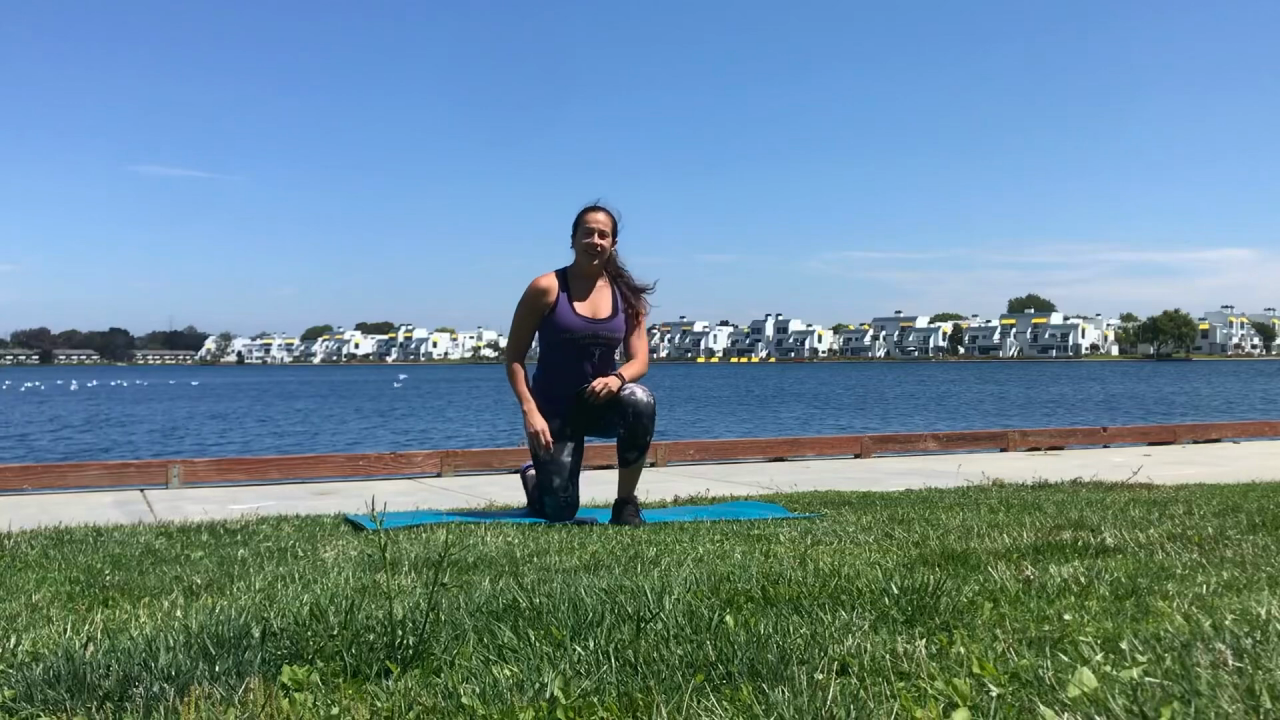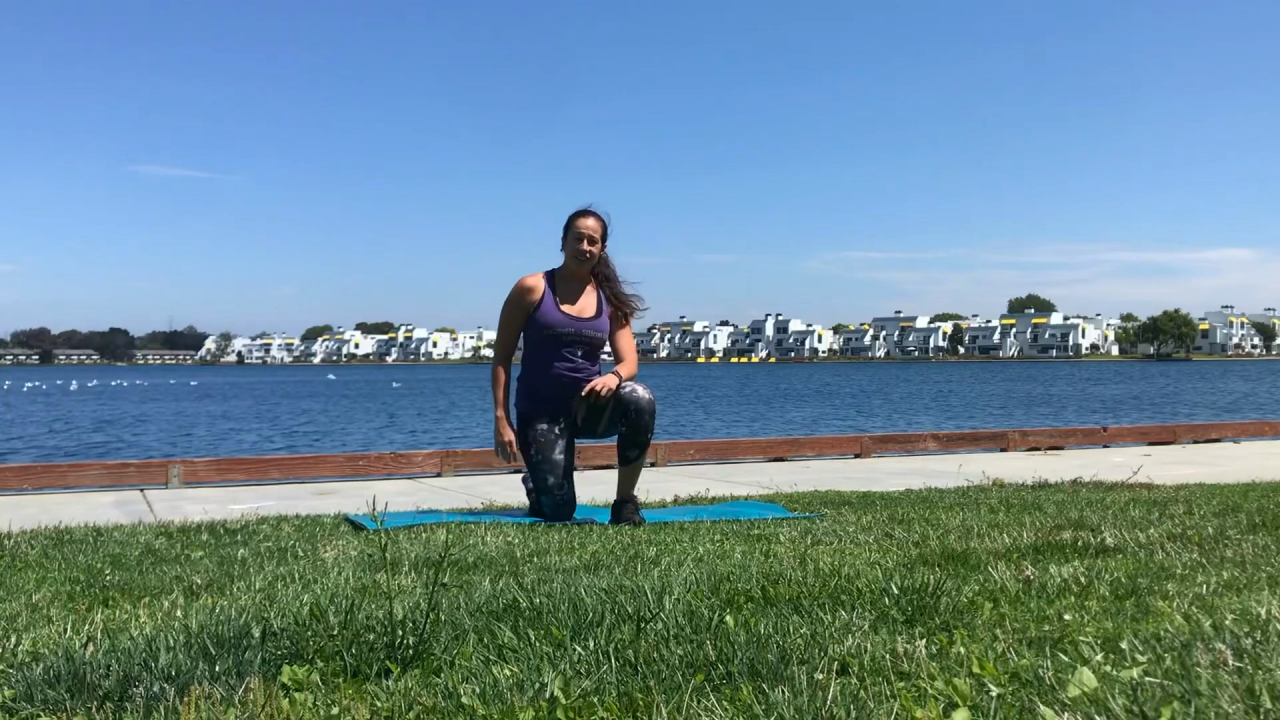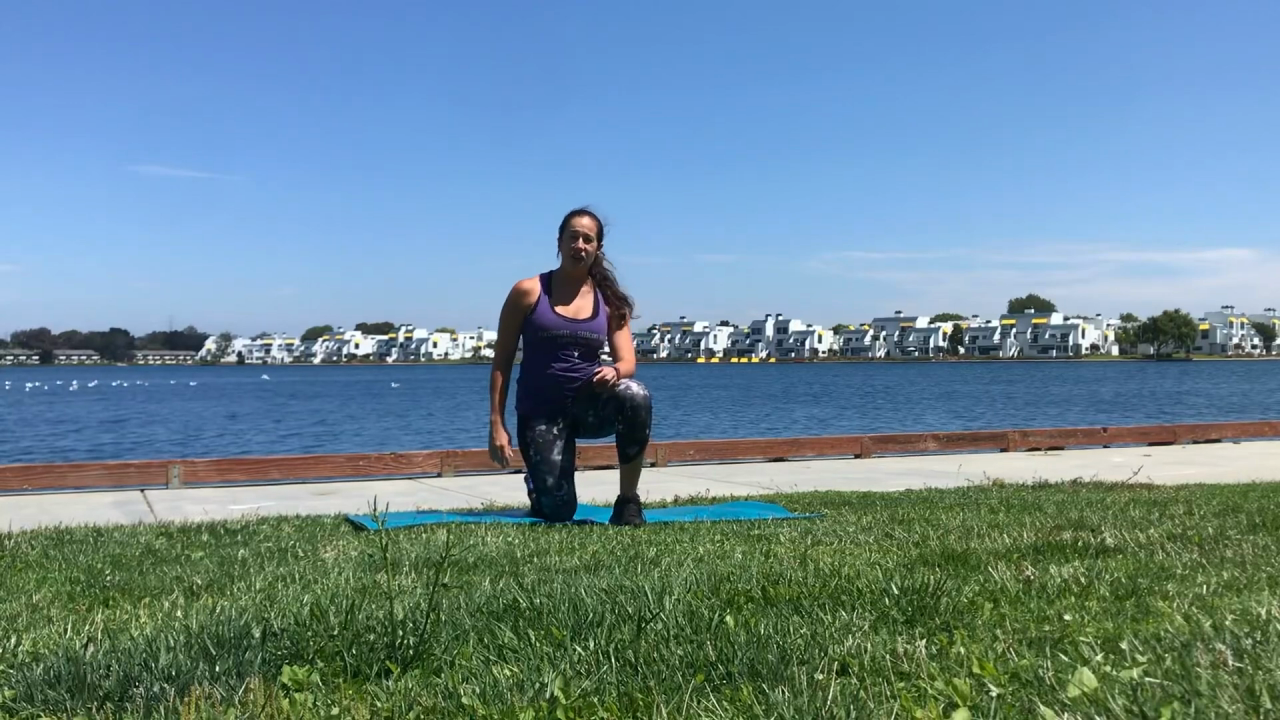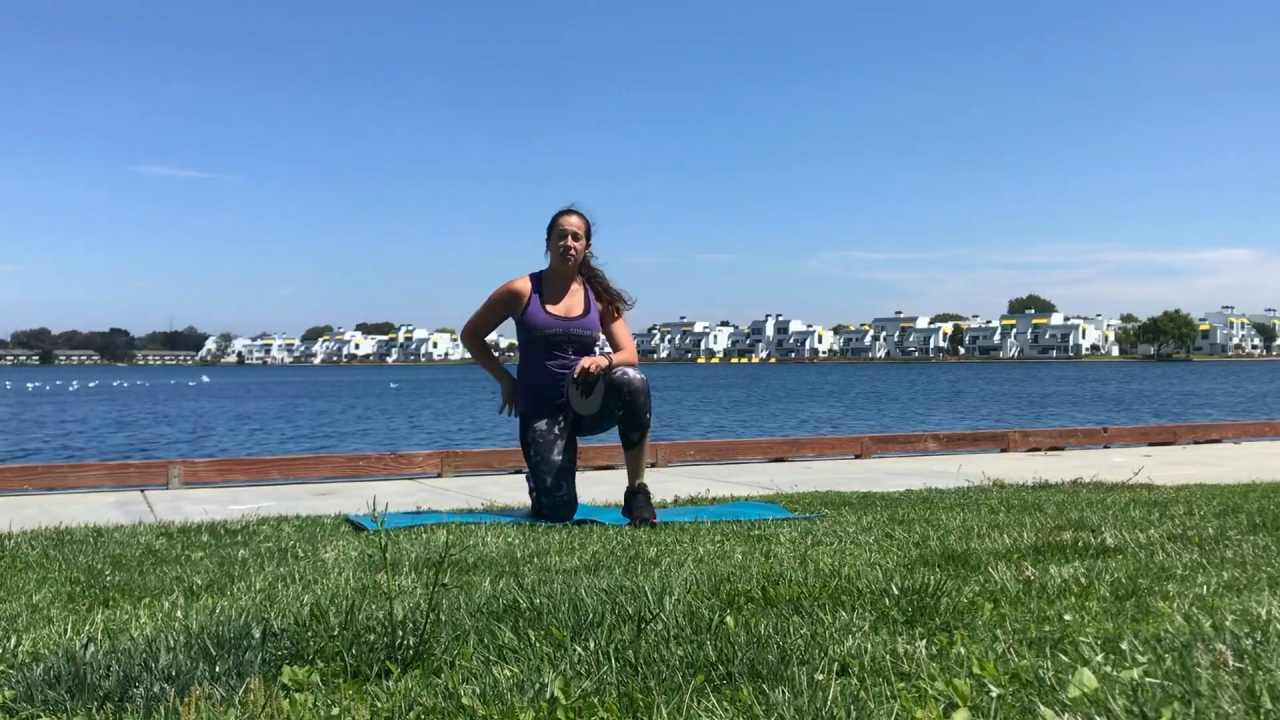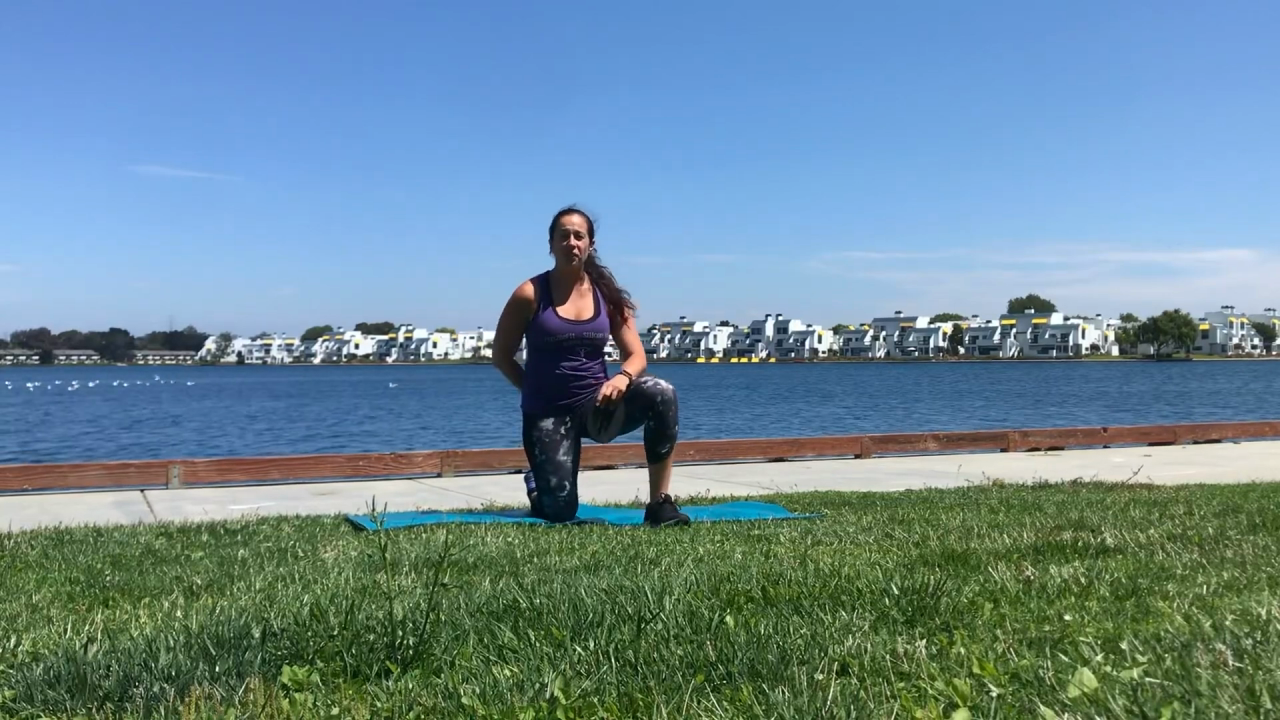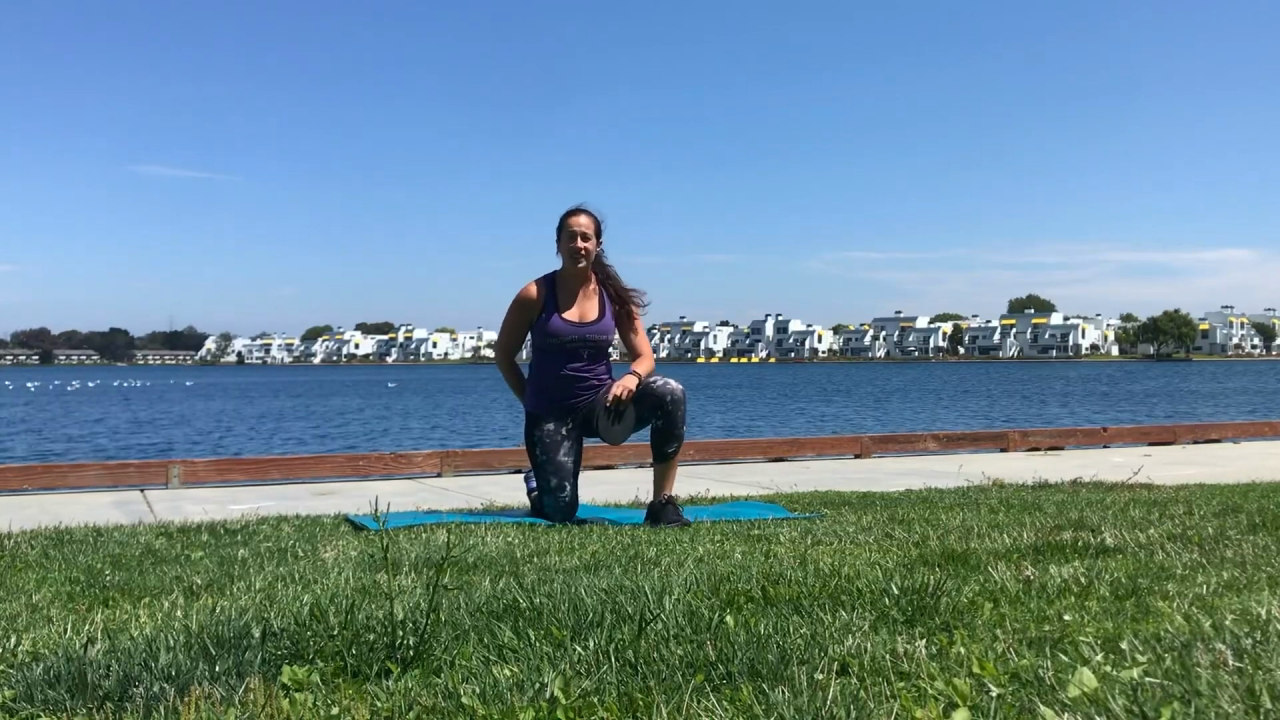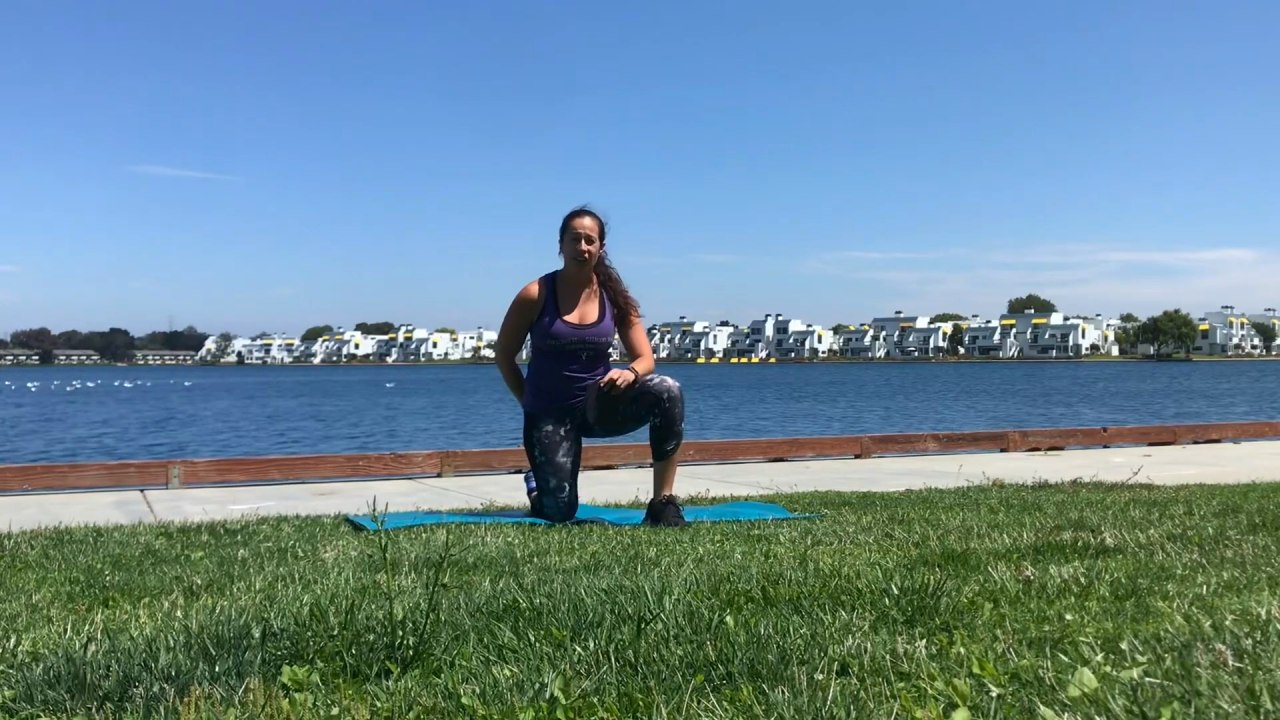
dt=0.5s
person 1, frame 1
left shoulder: (627, 295)
right shoulder: (546, 289)
left elbow: (640, 360)
right elbow: (514, 356)
left wrist: (618, 377)
right wrist: (531, 411)
left hip: (602, 402)
right hip: (554, 411)
left knee: (640, 400)
right knee: (560, 511)
left ankle: (626, 502)
right ankle: (533, 478)
person 1, frame 2
left shoulder: (611, 300)
right shoulder: (531, 289)
left elbow: (629, 361)
right elbow: (502, 357)
left wrist: (614, 377)
right wrist: (502, 419)
left hip: (590, 404)
right hip: (541, 412)
left knee: (639, 399)
right knee: (558, 510)
left ankle: (625, 502)
right ankle: (537, 486)
person 1, frame 3
left shoulder: (610, 300)
right shoulder: (528, 292)
left elbow: (628, 361)
right elbow: (502, 361)
left wrist: (614, 371)
right wrist: (497, 424)
left hip: (589, 405)
right hip: (540, 413)
left knee: (635, 395)
right knee: (559, 511)
left ankle: (628, 501)
right ankle: (537, 485)
person 1, frame 4
left shoulder: (600, 295)
right shoulder: (522, 291)
left elbow: (630, 356)
right elbow: (471, 334)
left wrist: (604, 361)
right wrist: (506, 379)
right hip: (542, 410)
left knee: (631, 381)
right knee: (559, 512)
left ankle: (636, 492)
right ankle: (541, 485)
person 1, frame 5
left shoulder: (608, 295)
right shoulder: (530, 295)
left elbow: (637, 355)
right elbow: (502, 356)
left wrist: (623, 377)
right wrist: (539, 391)
left hip: (596, 403)
right hip: (548, 412)
left knee: (660, 393)
right knee: (560, 512)
left ankle: (660, 503)
right ankle: (537, 485)
person 1, frame 6
left shoulder: (615, 296)
right shoulder: (535, 295)
left elbow: (645, 357)
right elbow: (504, 355)
left wrist: (632, 377)
right wrist: (531, 403)
left hip: (600, 404)
right hip: (551, 413)
left knee: (669, 393)
right knee: (560, 512)
left ankle: (662, 504)
right ankle: (537, 486)
person 1, frame 7
left shoulder: (615, 296)
right shoulder: (536, 295)
left elbow: (645, 358)
right elbow: (504, 354)
left wrist: (629, 373)
right wrist: (530, 403)
left hip: (599, 404)
right hip: (549, 413)
left knee: (666, 390)
right knee: (560, 512)
left ankle: (663, 502)
right ankle: (537, 486)
